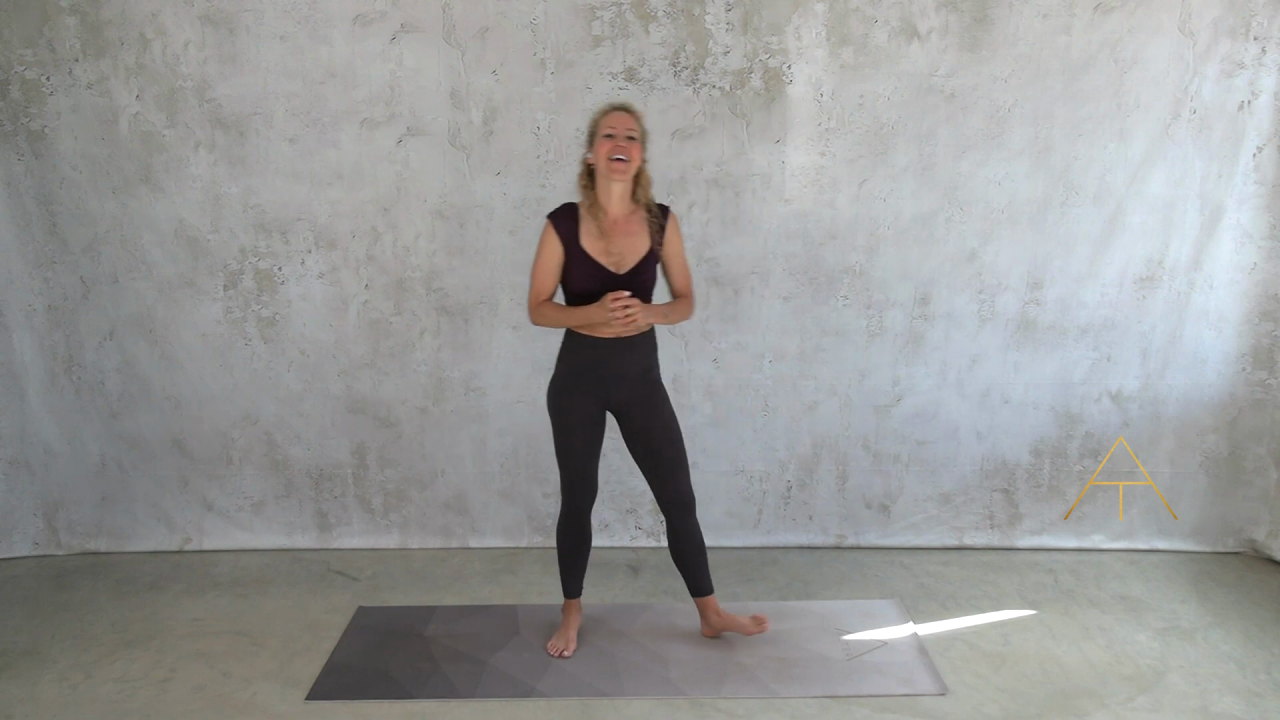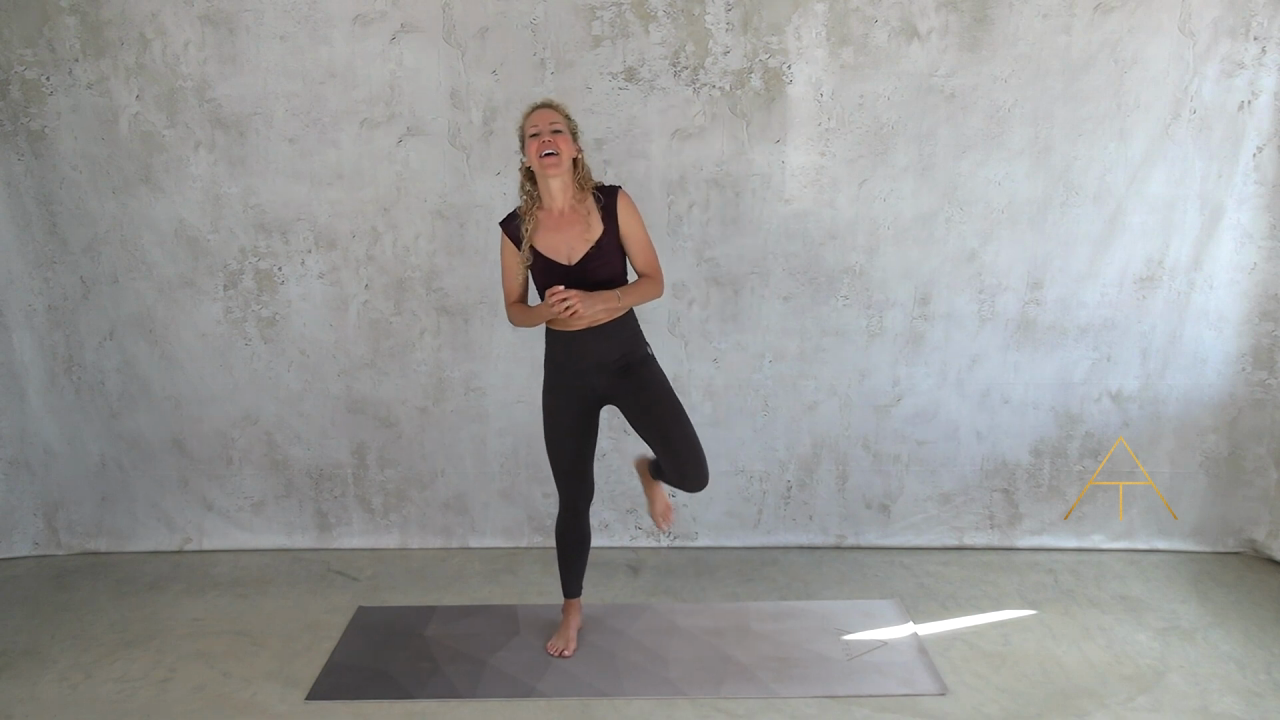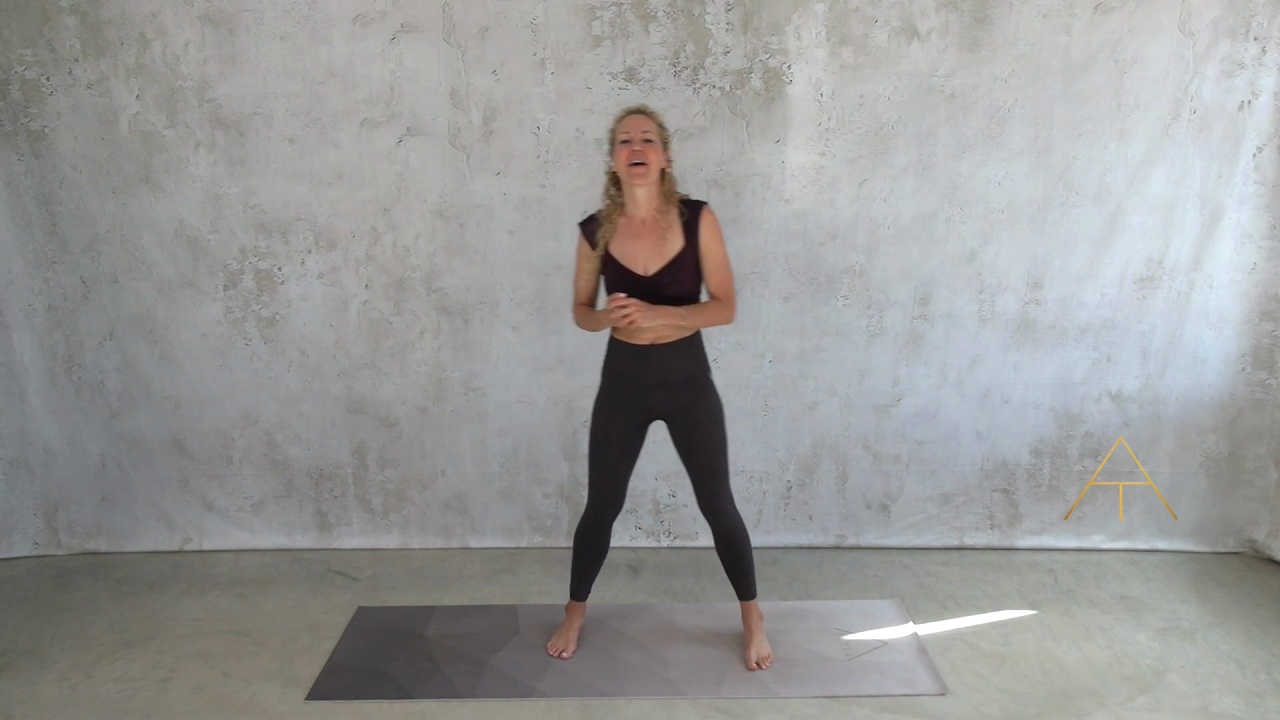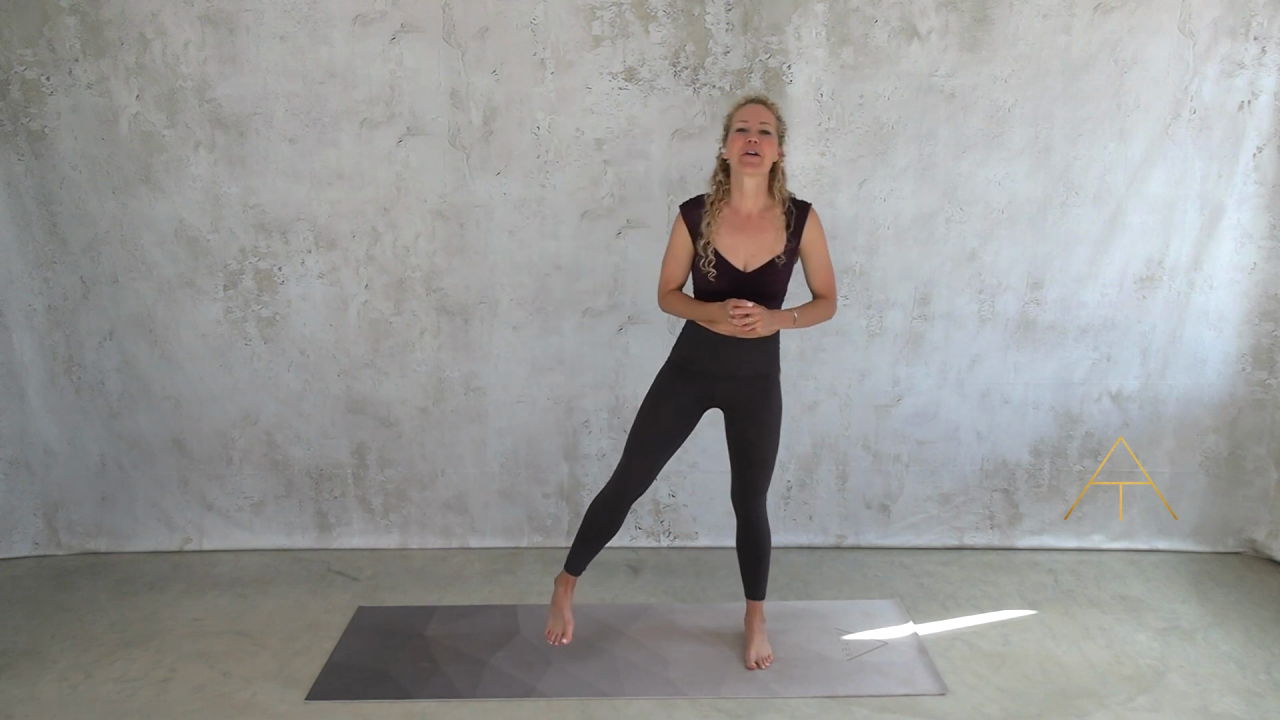
dt=0.5s
person 1, frame 1
left shoulder: (661, 221)
right shoulder: (563, 223)
left elbow: (685, 301)
right elbow: (538, 308)
left wrist: (649, 314)
right wrist: (590, 315)
left hip: (640, 373)
right hip: (578, 375)
left knee: (677, 499)
right knee: (577, 499)
left ankle: (709, 613)
right ankle: (572, 612)
person 1, frame 2
left shoulder: (614, 202)
right shoulder: (516, 228)
left elbow: (653, 281)
right elbow: (515, 309)
left wrist: (596, 301)
right wrist: (545, 311)
left hip: (628, 355)
right hip: (565, 367)
left knee: (691, 474)
right knee: (574, 498)
left ankle: (651, 471)
right ankle: (571, 611)
person 1, frame 3
left shoulder: (698, 218)
right shoulder: (596, 232)
left elbow: (726, 306)
right elbow: (582, 311)
left wrist: (670, 317)
right wrist: (606, 318)
left hip: (688, 377)
right hip: (624, 378)
left knee: (717, 505)
right knee: (602, 504)
left ankle: (752, 618)
right ankle: (575, 612)
person 1, frame 4
left shoulder: (800, 219)
right shoulder: (694, 215)
left elbow: (826, 301)
right elbow: (667, 295)
left wrist: (778, 318)
right wrist: (717, 311)
left hip: (758, 374)
right hip: (692, 363)
left knee: (750, 503)
right knee: (628, 481)
left ankle: (755, 619)
right ankle: (566, 583)
